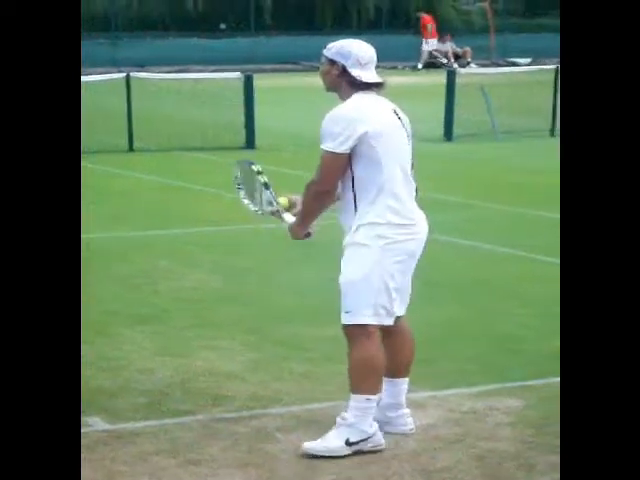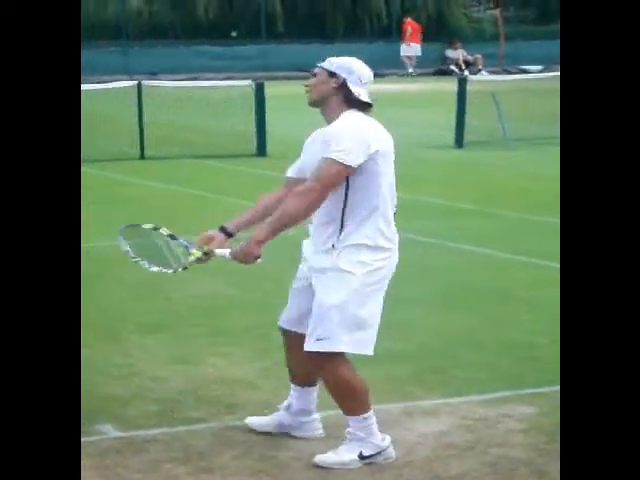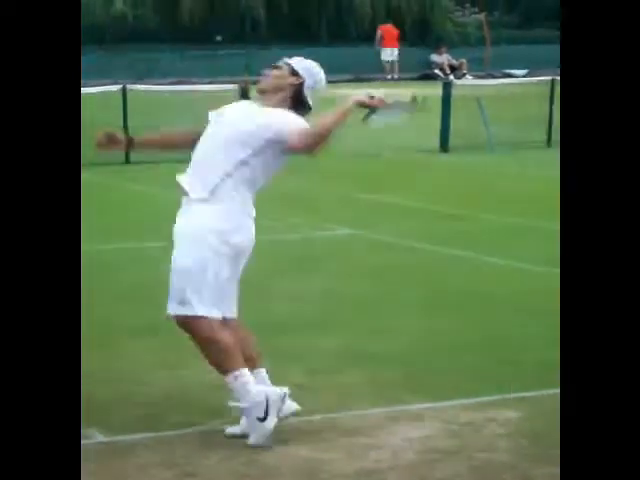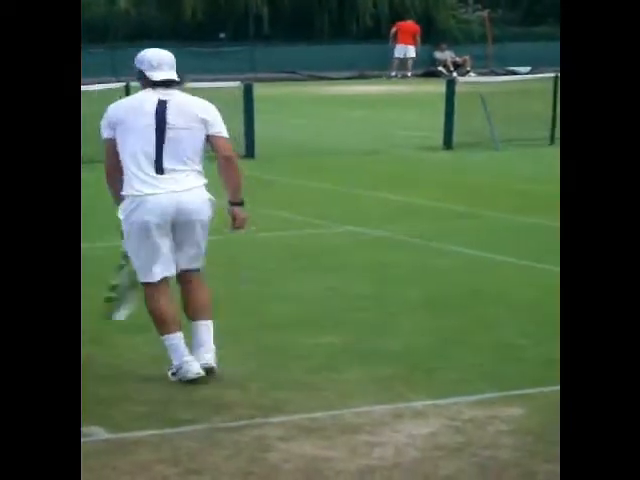
dt=1s
person 1, frame 1
left shoulder: (344, 115)
right shoulder: (385, 109)
left elbow: (324, 184)
left wrist: (302, 221)
right wrist: (309, 206)
left hip: (378, 234)
right hip: (401, 227)
left knee: (361, 327)
right knee: (391, 321)
left ankle: (360, 428)
right ankle: (392, 409)
person 1, frame 2
left shoulder: (358, 132)
right shoulder: (320, 139)
left elbow: (314, 194)
right elbow: (281, 193)
left wrist: (260, 238)
right wrist: (226, 230)
left hip: (359, 258)
right hip: (324, 253)
left knee: (329, 351)
right knee: (296, 332)
left ankle: (368, 440)
right ankle: (300, 413)
person 1, frame 3
left shoulder: (281, 121)
right shoulder: (245, 111)
left elbow: (311, 140)
right elbow: (190, 139)
left wrist: (349, 107)
right wrist: (129, 140)
left hip: (212, 223)
right hip: (202, 218)
left knee: (196, 316)
right knee: (216, 317)
left ankle: (261, 401)
right ankle: (266, 397)
person 1, frame 4
left shoulder: (118, 111)
right shoulder: (202, 107)
left elbow: (112, 167)
right elbow: (227, 156)
left wrist: (119, 200)
right wrist: (237, 203)
left hip: (144, 203)
right hip: (193, 199)
left knee: (155, 283)
right knee: (191, 274)
left ankle: (183, 362)
right ankle: (204, 351)
